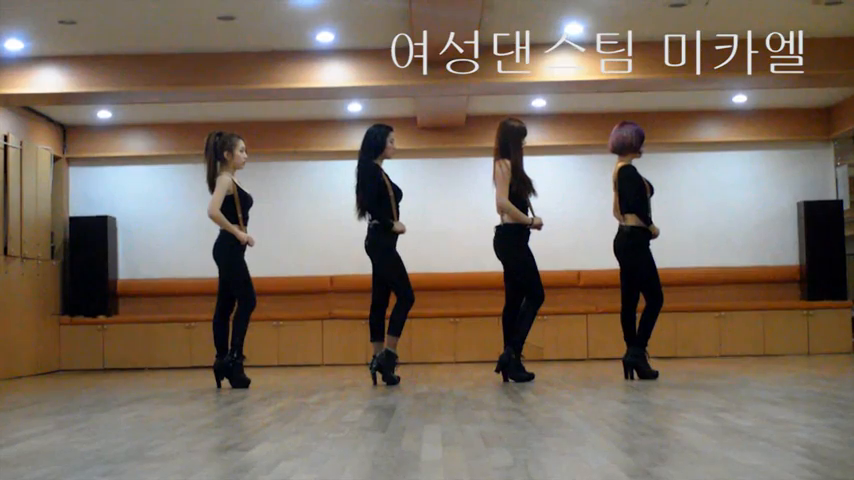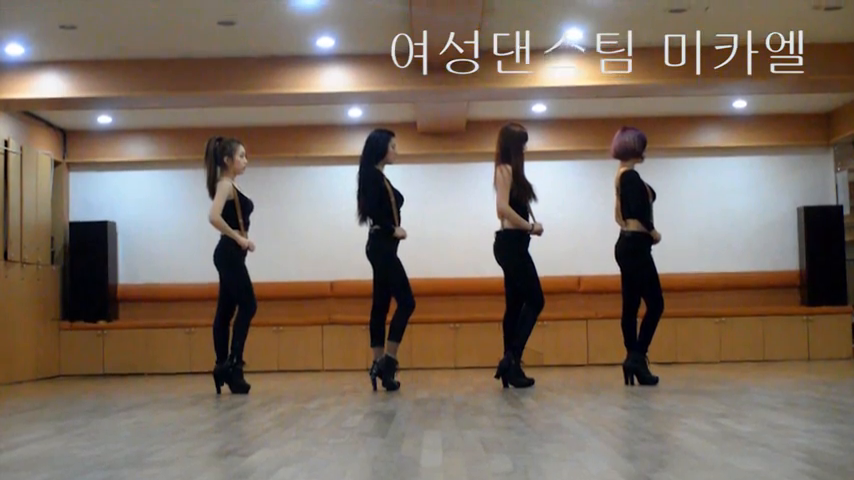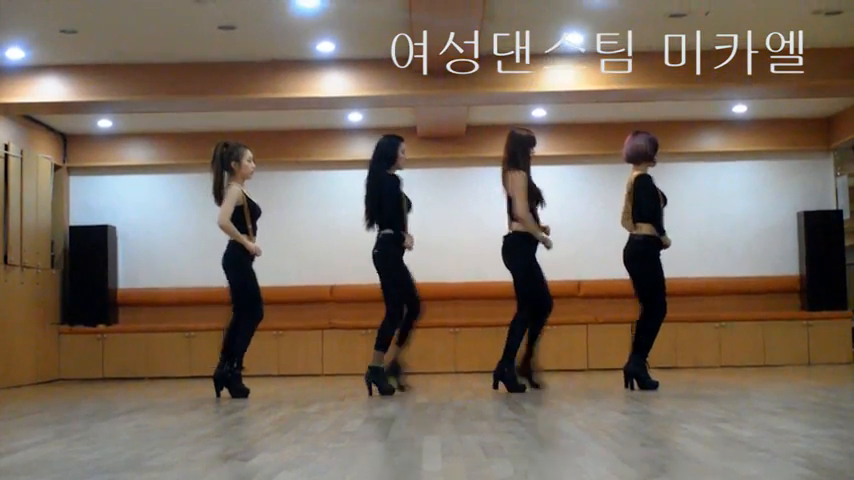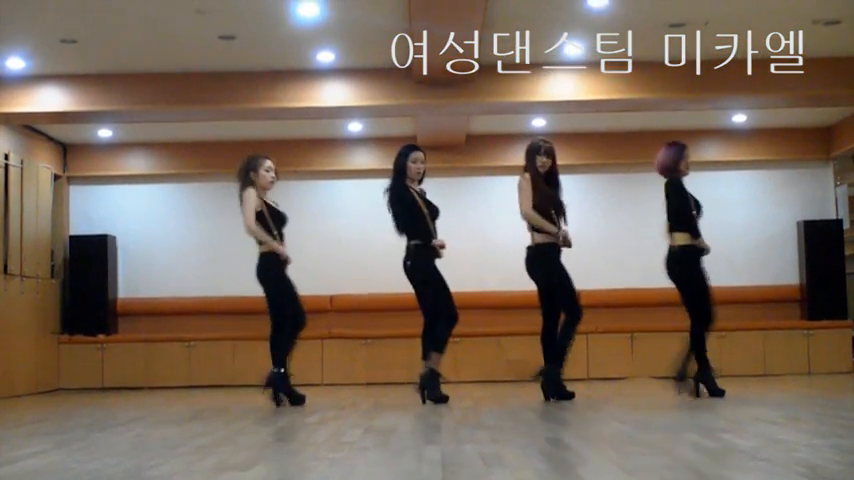
dt=0.5s
person 1, frame 1
left shoulder: (508, 165)
right shoulder: (504, 164)
left elbow: (509, 203)
right elbow: (502, 202)
left wrist: (528, 220)
right wrist: (530, 221)
left hip: (512, 238)
right hip: (511, 238)
left knee: (515, 299)
right knee: (535, 295)
left ankle: (511, 358)
right ankle: (512, 353)
person 1, frame 2
left shoulder: (510, 170)
right shoulder: (505, 169)
right elbow: (503, 207)
left wrist: (529, 226)
right wrist: (531, 227)
left hip: (512, 243)
right hip: (511, 243)
left knee: (516, 305)
right knee: (535, 301)
left ankle: (511, 364)
right ankle: (511, 359)
person 1, frame 3
left shoulder: (516, 173)
right shoulder: (518, 174)
right elbow: (521, 212)
left wrist: (539, 228)
right wrist: (541, 237)
left hip: (521, 246)
right hip: (519, 246)
left knee: (542, 305)
right knee: (529, 308)
left ankle: (525, 364)
right ankle: (506, 367)
person 1, frame 4
left shoulder: (547, 185)
right shoulder: (527, 179)
right elbow: (526, 212)
left wrist: (560, 236)
right wrist: (557, 231)
left hip: (546, 256)
right hip: (542, 256)
left knee: (552, 318)
right knee: (573, 312)
left ankle: (552, 378)
right ankle: (552, 368)
person 2, frame 1
left shoulder: (378, 172)
right shoulder: (371, 170)
left elbow: (383, 205)
right elbow: (370, 205)
left wrist: (394, 224)
right wrist: (391, 224)
left hip: (382, 241)
right hip: (381, 241)
left knee: (380, 300)
right knee: (405, 296)
left ankle: (379, 357)
right ankle: (387, 354)
person 2, frame 2
left shoulder: (380, 177)
right shoulder: (373, 175)
left elbow: (384, 210)
right elbow: (372, 210)
left wrist: (395, 230)
right wrist: (392, 230)
left hip: (383, 246)
right hip: (381, 246)
left knee: (381, 305)
right knee: (406, 302)
left ankle: (379, 363)
right ankle: (387, 360)
person 2, frame 3
left shoulder: (385, 181)
right shoulder: (390, 180)
right elbow: (389, 216)
left wrist: (403, 237)
right wrist: (402, 239)
left hip: (389, 251)
right hip: (389, 251)
left knee: (413, 308)
right knee: (395, 311)
left ankle: (394, 364)
right ankle: (376, 370)
person 2, frame 4
left shoulder: (420, 193)
right shoulder: (400, 191)
left elbow: (425, 224)
right elbow: (405, 224)
left wrist: (434, 244)
right wrist: (432, 241)
left hip: (423, 259)
right hip: (418, 259)
left knee: (433, 318)
right knee: (448, 315)
left ankle: (428, 377)
right ankle: (431, 374)
person 3, frame 1
left shoulder: (621, 170)
right shoulder: (628, 170)
right elbow: (636, 204)
left wrist: (644, 227)
right wrist: (652, 227)
left hip: (626, 239)
right hip: (634, 241)
left knee: (630, 300)
right knee: (654, 298)
left ankle: (633, 353)
right ankle: (636, 351)
person 3, frame 2
left shoulder: (623, 175)
right shoulder: (630, 175)
right elbow: (638, 210)
left wrist: (646, 232)
right wrist: (653, 232)
left hip: (627, 244)
right hip: (635, 246)
left knee: (631, 305)
right knee: (655, 303)
left ankle: (633, 358)
right ankle: (637, 358)
person 3, frame 3
left shoulder: (634, 179)
right shoulder: (643, 179)
right elbow: (651, 212)
left wrist: (646, 233)
right wrist: (663, 236)
left hip: (635, 248)
right hip: (645, 250)
left knee: (648, 309)
right knee: (657, 309)
left ankle: (635, 362)
right ankle: (637, 362)
person 3, frame 4
left shoulder: (675, 187)
right shoulder: (674, 184)
right elbow: (682, 216)
left wrist: (696, 242)
right wrist: (699, 240)
left hip: (684, 257)
right hip: (683, 258)
left knee: (701, 316)
right knee: (702, 317)
left ankle: (696, 370)
person 4, frame 1
left shoulder: (229, 180)
right shoulder: (225, 179)
right elbow: (213, 211)
left wrist: (240, 234)
right wrist: (237, 233)
left hip: (231, 249)
right hip: (229, 248)
left knee: (225, 306)
right knee: (247, 301)
left ankle: (223, 361)
right ankle: (233, 359)
person 4, frame 2
left shoulder: (229, 186)
right shoulder: (225, 184)
right elbow: (214, 216)
left wrist: (241, 240)
right wrist: (238, 238)
left hip: (231, 254)
right hip: (230, 254)
left knee: (226, 310)
right knee: (247, 306)
left ankle: (224, 366)
right ankle: (232, 364)
person 4, frame 3
left shoulder: (236, 190)
right shoulder: (235, 189)
right elbow: (223, 221)
left wrist: (248, 244)
right wrist: (247, 243)
left hip: (238, 258)
right hip: (238, 258)
left knee: (242, 315)
right knee: (253, 313)
left ankle: (226, 370)
right ankle: (231, 370)
person 4, frame 4
left shoulder: (268, 201)
right shoulder: (251, 194)
right elbow: (250, 225)
left wrist: (281, 250)
right wrist: (277, 246)
left hip: (275, 266)
right hip: (270, 265)
left knee: (281, 324)
right knee: (297, 320)
left ankle: (280, 378)
right ankle: (278, 373)
